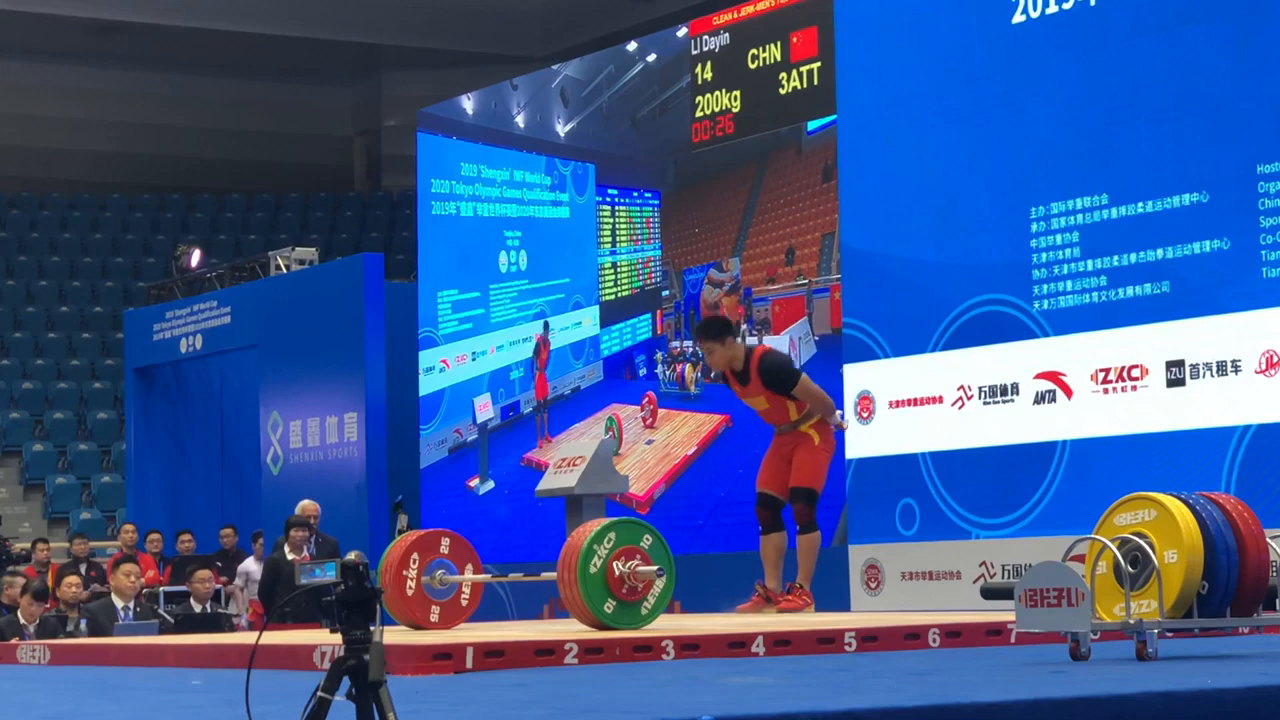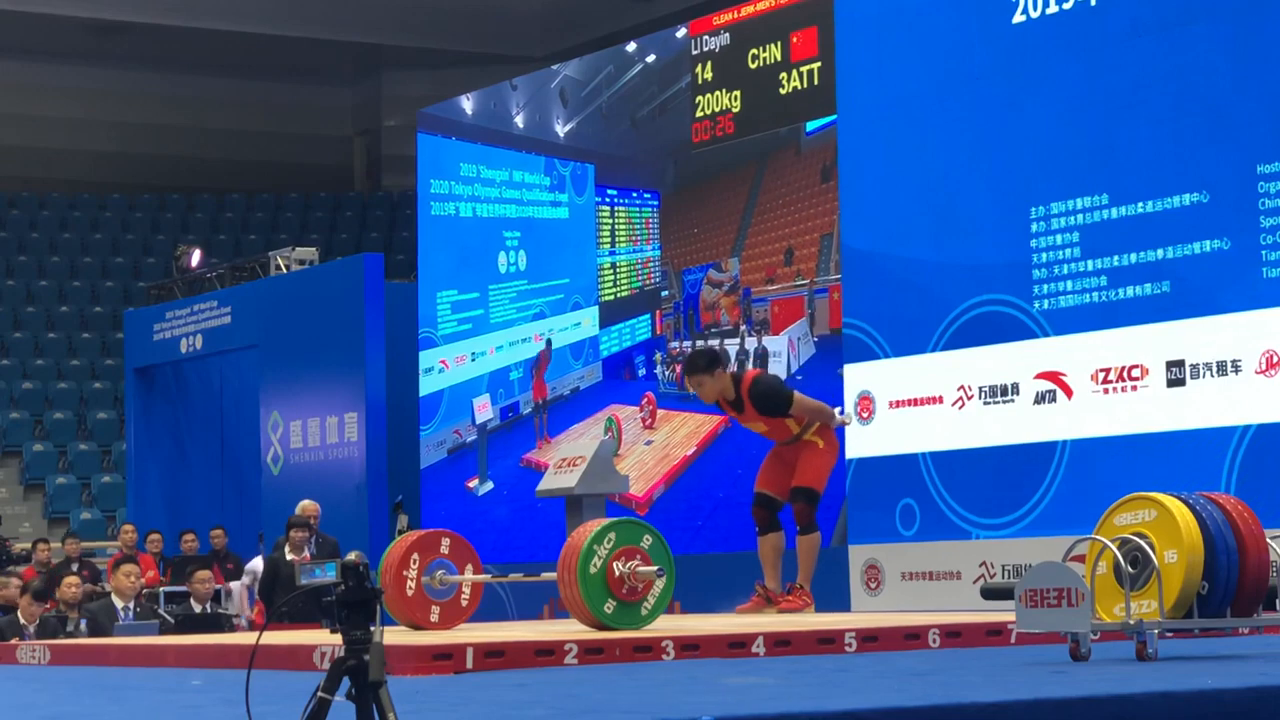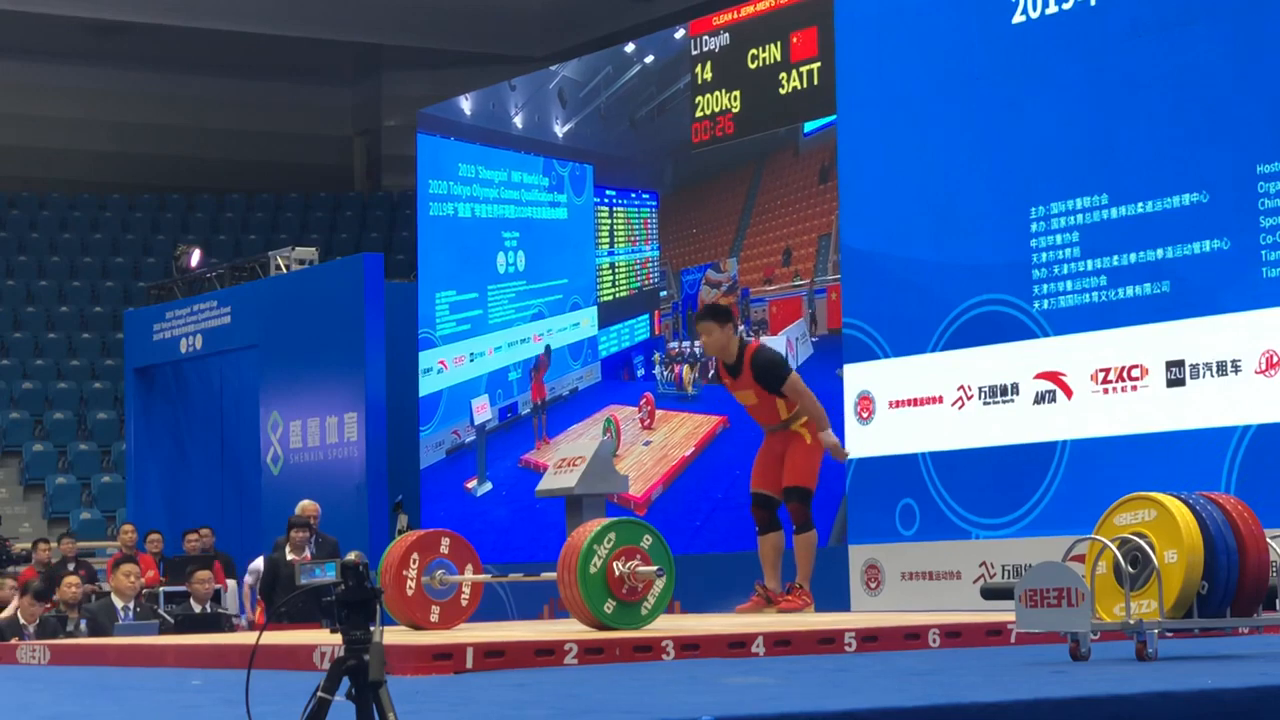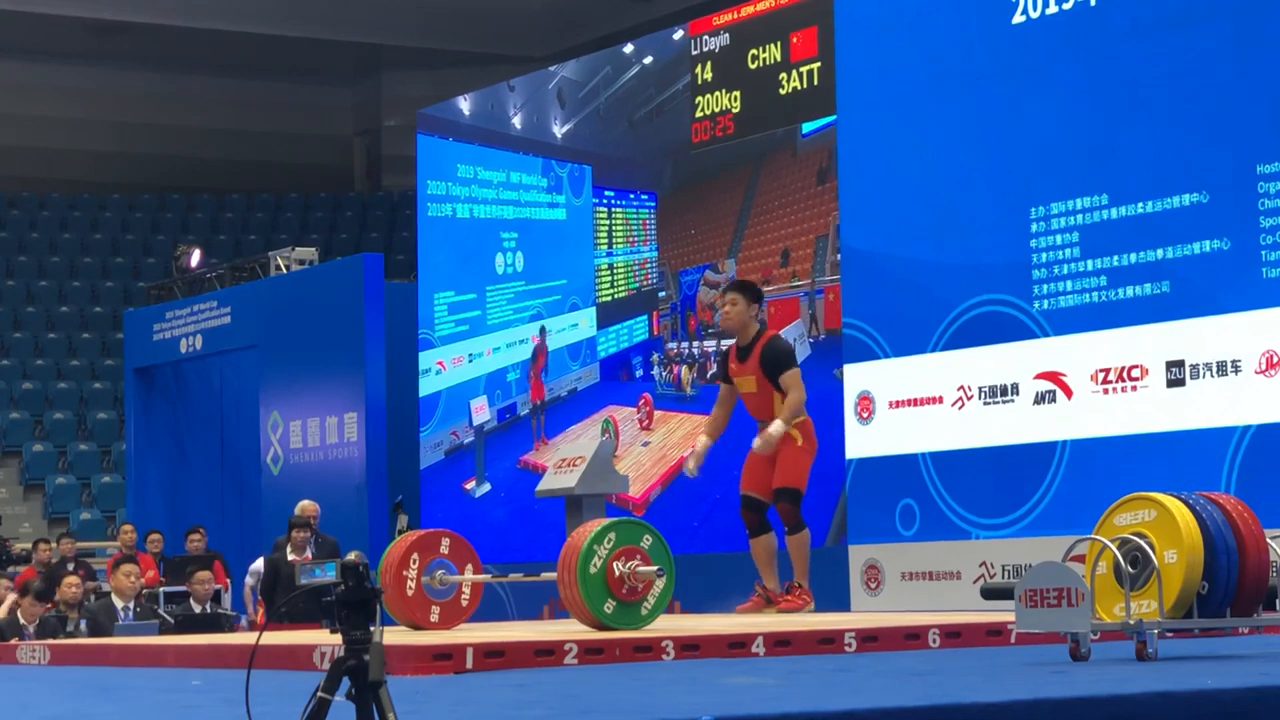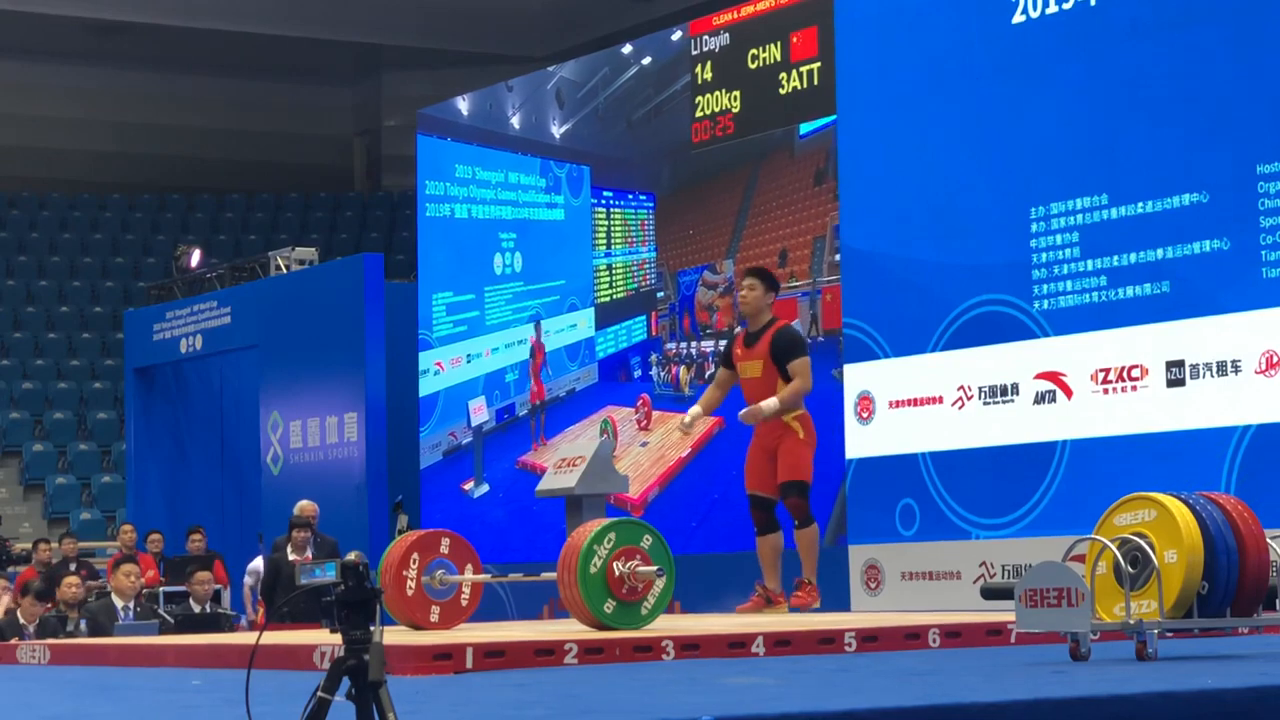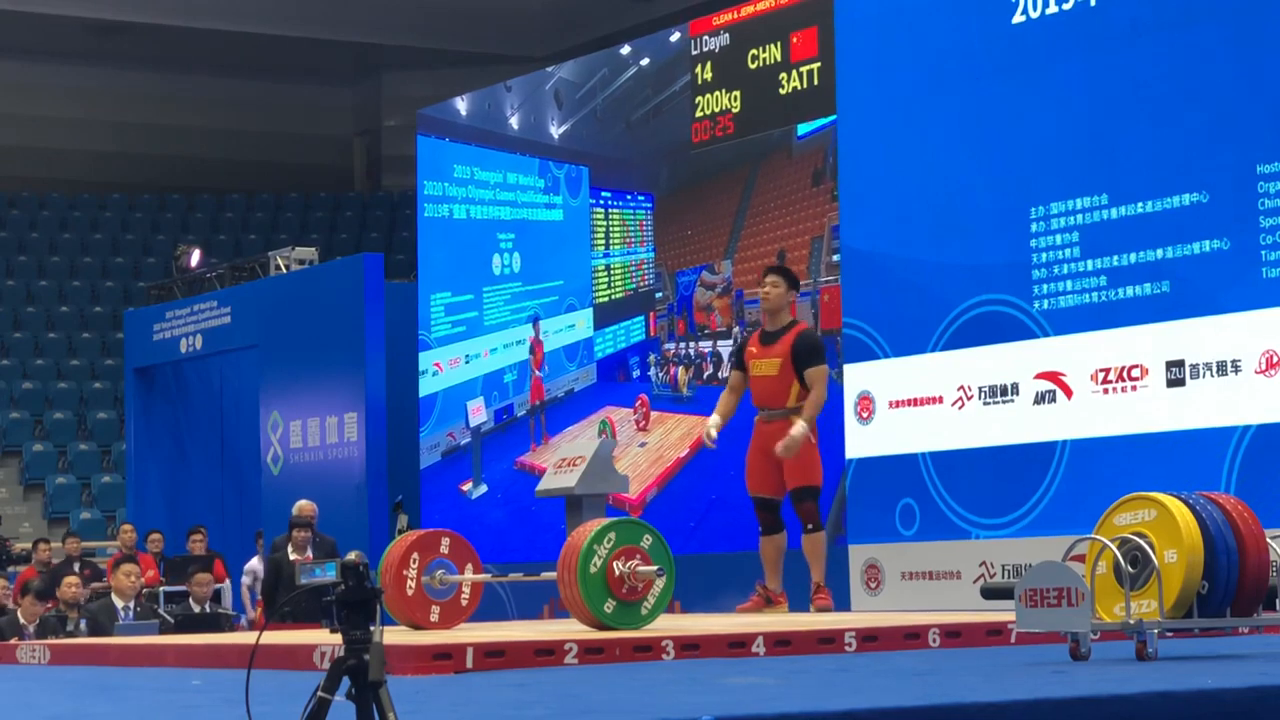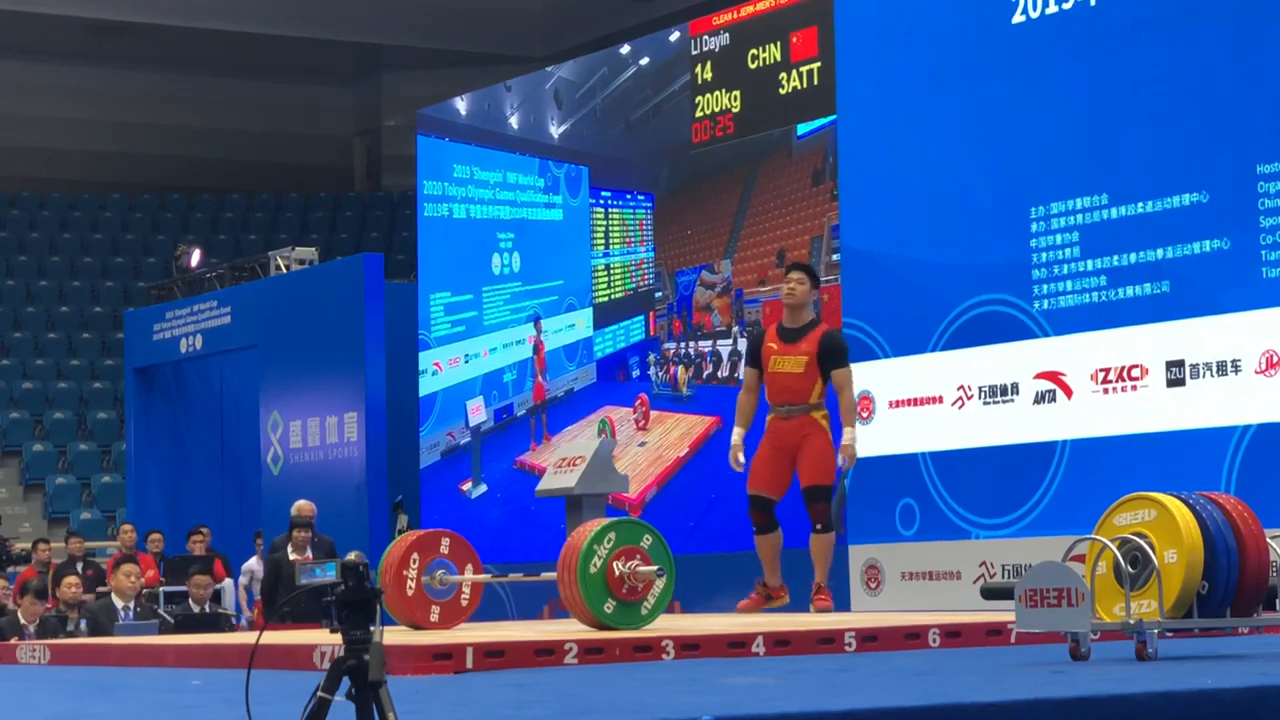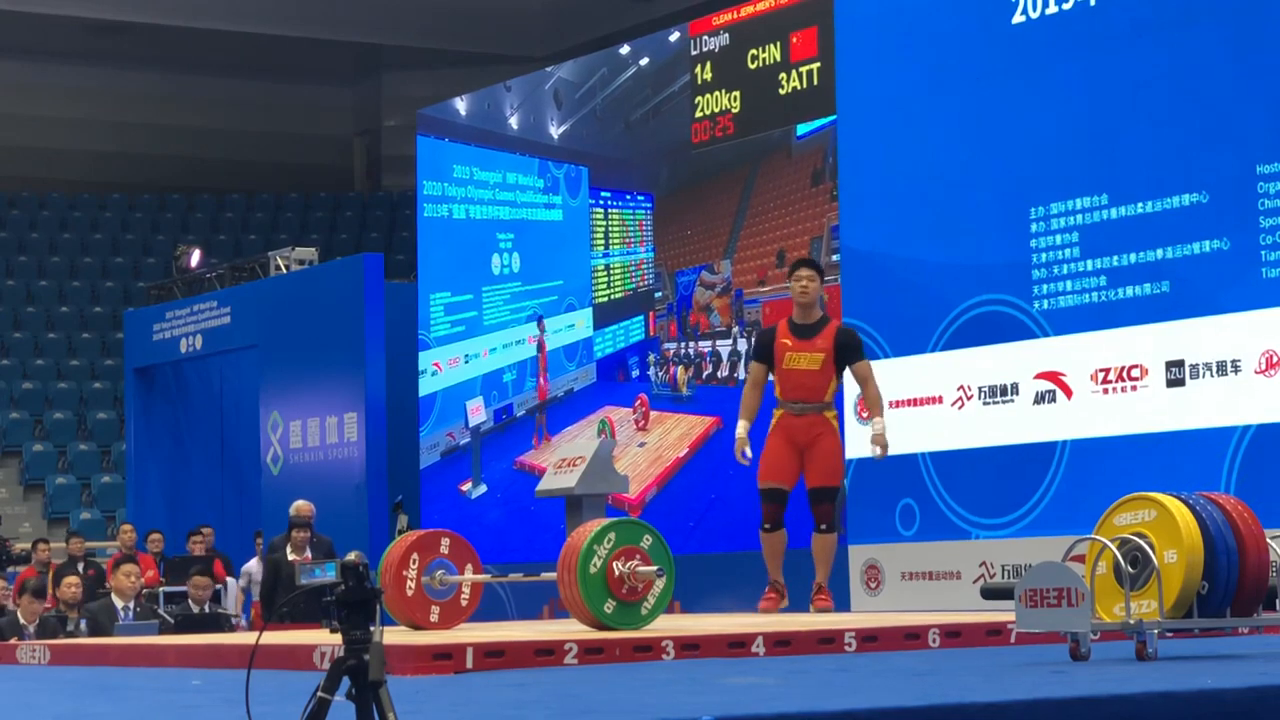
dt=0.2s
person 1, frame 1
left shoulder: (771, 364)
right shoulder: (728, 372)
left elbow: (816, 396)
left wrist: (833, 420)
left hip: (811, 433)
right hip: (782, 436)
left knee: (802, 507)
right knee: (765, 509)
left ankle: (803, 589)
right ankle: (771, 590)
person 1, frame 2
left shoulder: (762, 388)
right shoulder: (722, 398)
left elbow: (814, 408)
left wrist: (835, 421)
left hip: (814, 441)
right hip: (785, 445)
left knee: (802, 508)
right knee: (762, 510)
left ankle: (802, 591)
right ankle: (771, 591)
person 1, frame 3
left shoulder: (762, 359)
right shoulder: (721, 368)
left elbow: (804, 397)
left wrist: (826, 435)
left hip: (802, 433)
right hip: (774, 436)
left knee: (796, 505)
right knee: (761, 508)
left ankle: (803, 590)
right ankle: (772, 590)
person 1, frame 4
left shoulder: (775, 347)
right shoulder: (730, 356)
left elbow: (797, 394)
right elbow: (723, 405)
left wrist: (777, 430)
right wrist: (703, 444)
left hip: (793, 433)
right hip: (765, 435)
left knee: (787, 506)
right knee: (751, 511)
left ankle: (801, 589)
right ankle: (771, 591)
person 1, frame 5
left shoulder: (785, 336)
right shoulder: (736, 344)
left elbow: (804, 382)
right elbow: (719, 386)
left wrist: (769, 406)
right wrist: (694, 413)
left hip: (793, 427)
right hip: (762, 431)
left knee: (796, 502)
right knee: (759, 510)
left ankle: (809, 584)
right ankle: (772, 592)
person 1, frame 6
left shoulder: (805, 339)
right shoulder: (747, 344)
left elbow: (819, 391)
right elbow: (733, 389)
left wrist: (799, 430)
right wrist: (715, 421)
left hip: (797, 432)
right hip: (763, 431)
left knee: (807, 507)
right knee: (765, 513)
left ankle: (819, 588)
right ankle: (772, 592)
person 1, frame 7
left shoulder: (828, 339)
right shoulder: (761, 340)
left elbow: (845, 391)
right elbow: (749, 391)
left wrist: (848, 437)
right wrist: (737, 436)
left hip: (813, 427)
right hip: (775, 428)
left knee: (818, 508)
right knee: (758, 508)
left ankle: (820, 588)
right ankle: (772, 587)
person 1, frame 8
left shoulder: (841, 336)
right shoulder: (770, 336)
left elbow: (866, 382)
right elbow: (754, 385)
left wrist: (878, 425)
right wrist: (742, 429)
left hip: (822, 427)
right hip: (783, 426)
left knee: (824, 509)
right knee: (771, 505)
left ankle: (821, 588)
right ankle: (776, 585)
